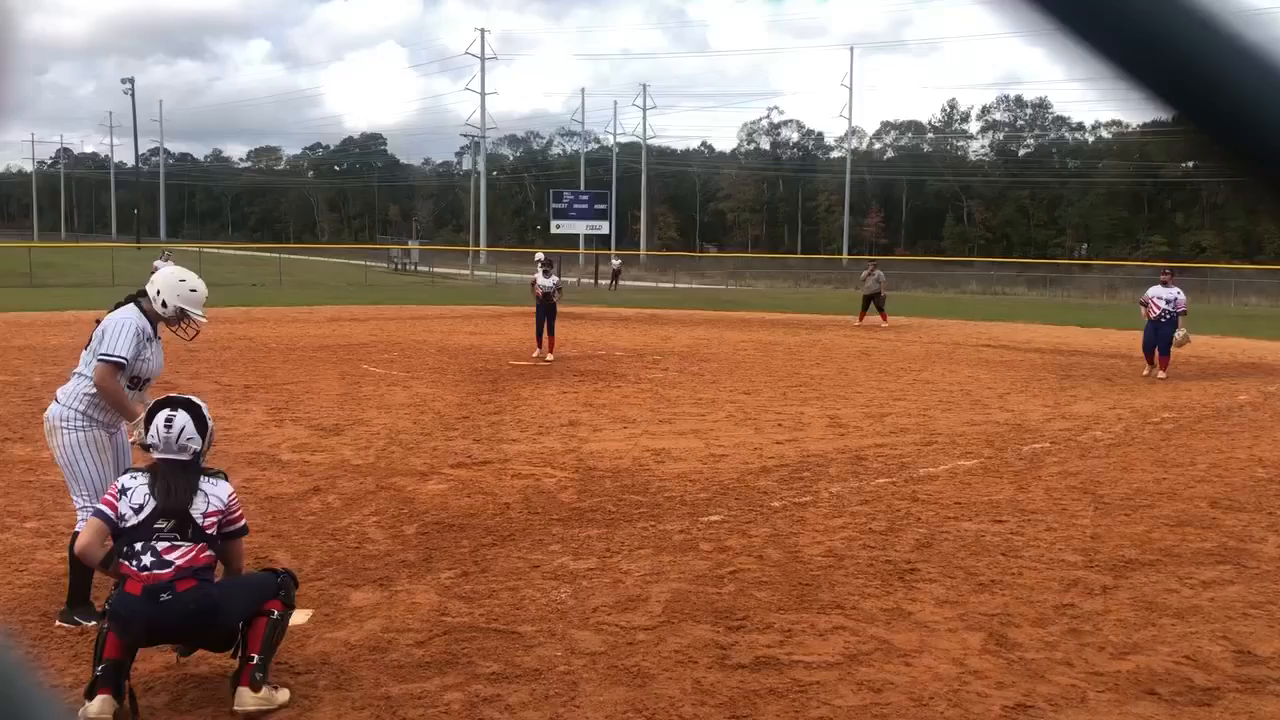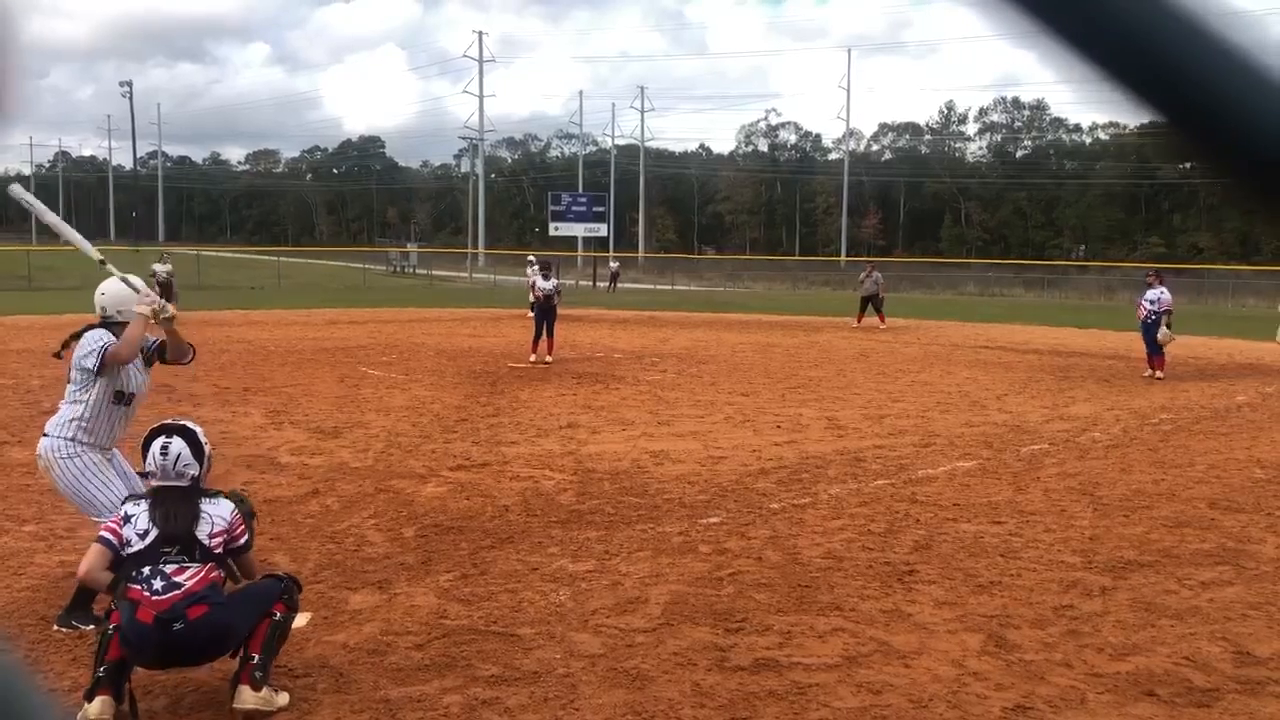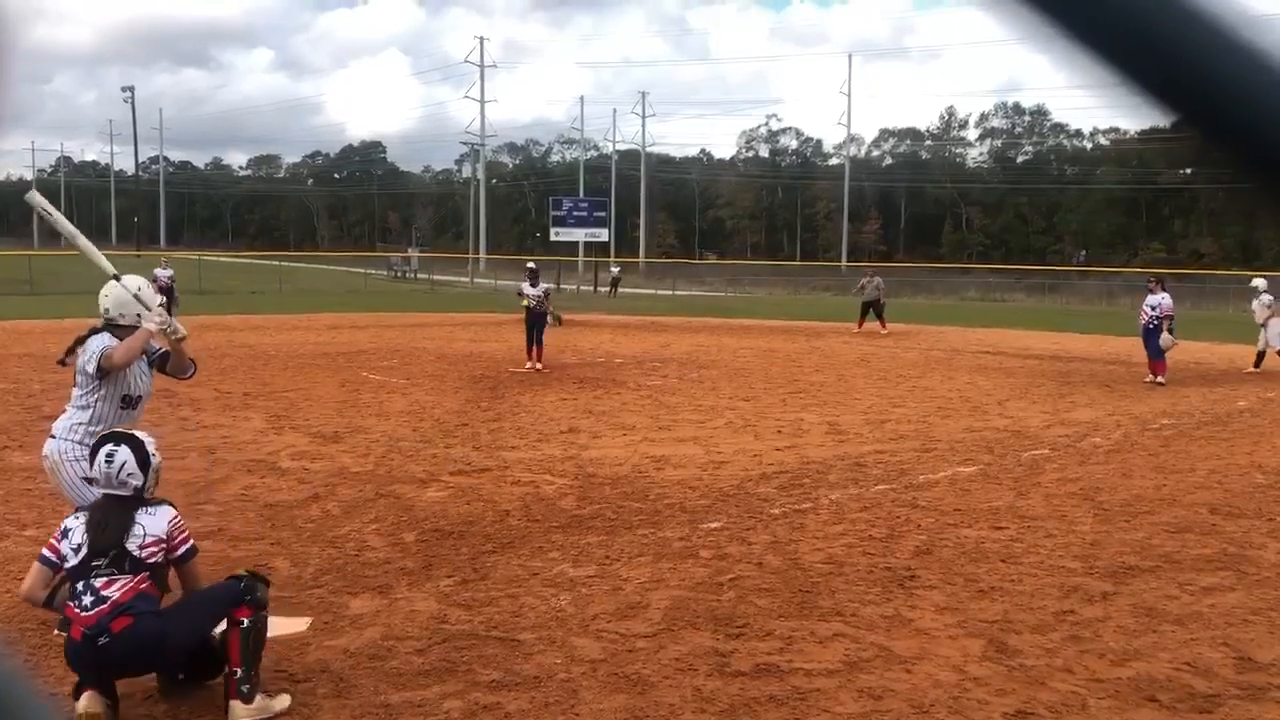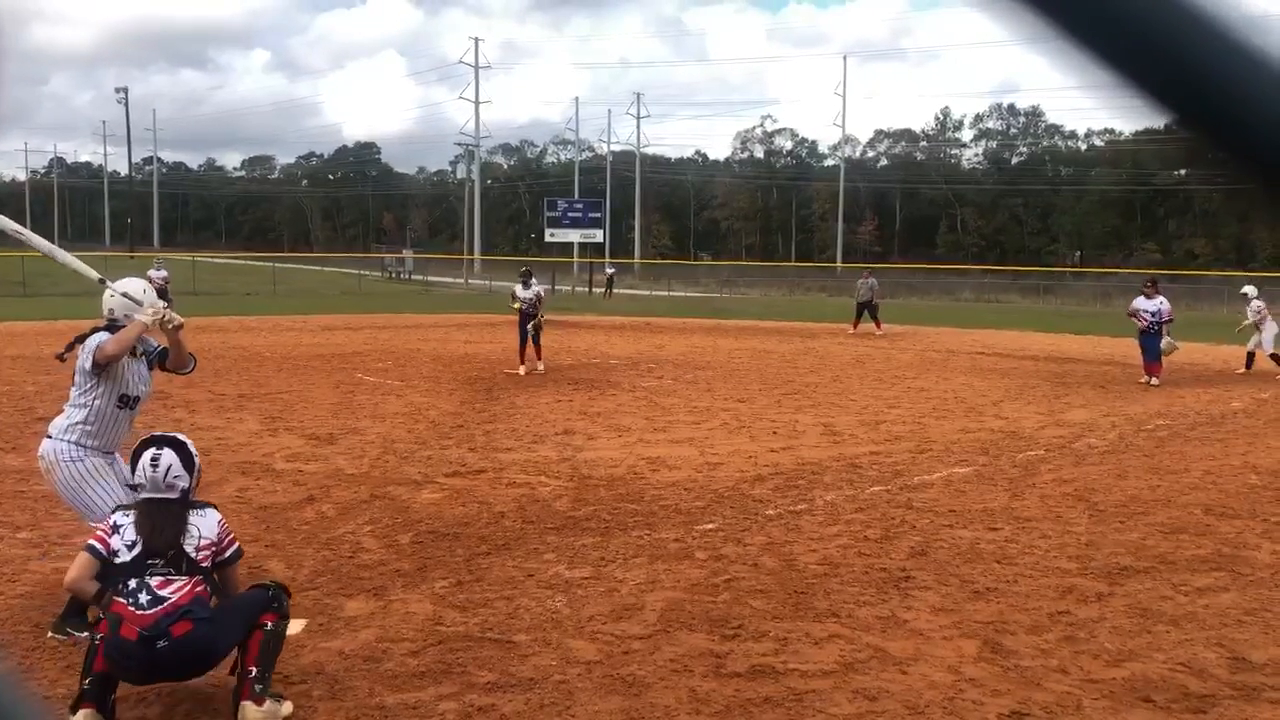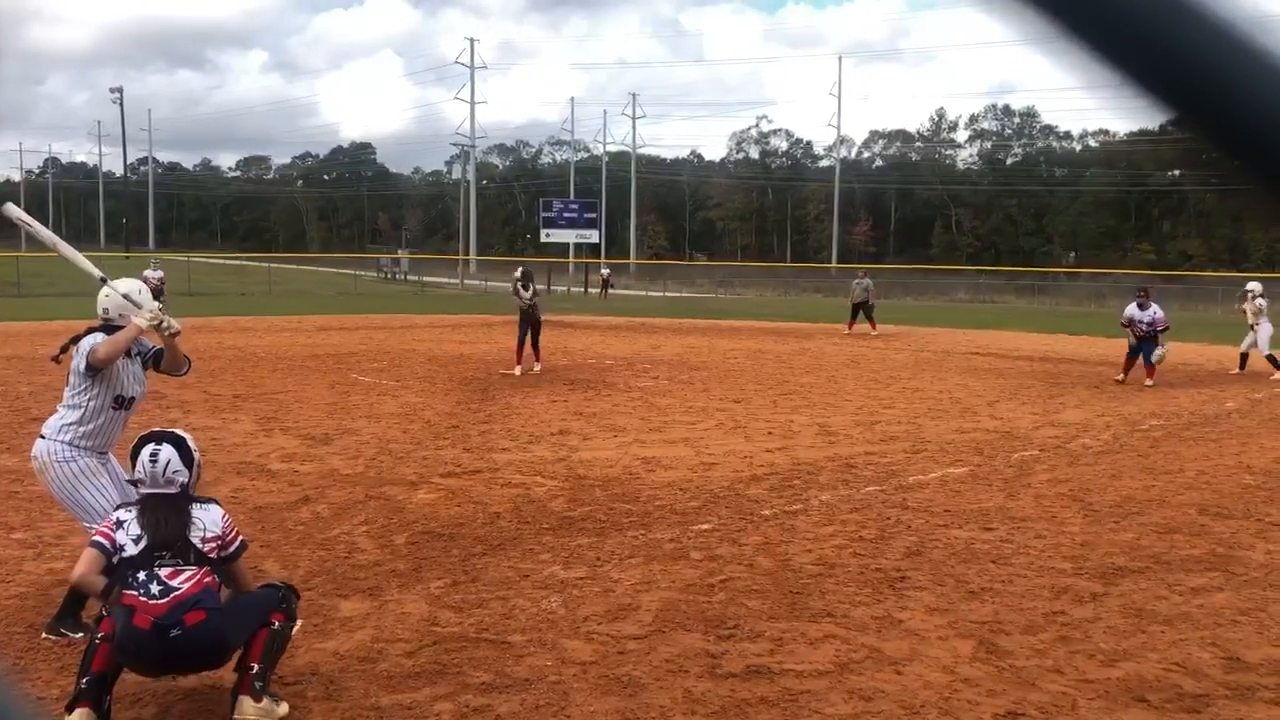
dt=1s
person 1, frame 1
left shoulder: (148, 326)
right shoulder: (127, 323)
right elbow: (104, 379)
right wrist: (138, 418)
left hip: (109, 424)
right hip: (76, 422)
right knee: (94, 511)
right ankle: (76, 608)
person 1, frame 2
left shoulder: (138, 342)
right shoulder: (95, 340)
left elbow: (183, 355)
right elbow: (124, 355)
left wrist: (167, 325)
right wrist: (143, 315)
left hip: (100, 449)
right hip: (66, 449)
right ankle: (75, 612)
person 1, frame 3
left shoulder: (143, 347)
right shoulder: (99, 343)
left elbow: (183, 371)
right elbow: (118, 360)
left wrist: (175, 341)
right wrist: (151, 327)
right hip: (72, 450)
person 1, frame 4
left shoulder: (143, 347)
right shoulder: (99, 342)
left elbow: (183, 365)
right elbow: (111, 352)
left wrist: (173, 334)
right wrist: (144, 322)
left hip: (102, 453)
right hip: (69, 452)
right ankle: (71, 619)
person 1, frame 5
left shoulder: (138, 347)
right shoulder: (93, 343)
left elbow: (178, 367)
right elbow: (103, 356)
left wrist: (169, 338)
right wrist: (139, 326)
left hip: (95, 452)
right hip: (62, 452)
right ankle: (65, 619)
person 2, frame 1
left shoulder: (126, 484)
right shoulder: (219, 489)
left elbow: (84, 547)
right elbow: (235, 568)
left wrist: (124, 573)
left hip: (135, 620)
right hip: (196, 613)
right knee: (279, 583)
left ankle: (103, 693)
right ankle: (251, 686)
person 2, frame 2
left shoulder: (130, 511)
right shoulder: (222, 507)
left elbow: (88, 573)
right elbow: (251, 575)
left wrist: (128, 591)
right wrist: (246, 526)
left hip: (143, 645)
right hip: (206, 636)
left knee: (122, 607)
right knee: (282, 588)
left ankle: (103, 695)
right ankle: (252, 685)
person 2, frame 3
left shoulder: (73, 523)
right shoulder: (163, 516)
left elbow: (30, 591)
right elbow: (194, 591)
left wrist: (79, 610)
left hip: (83, 657)
right hip: (142, 645)
right knee: (248, 589)
left ankle: (95, 690)
person 2, frame 4
left shoulder: (118, 521)
right shoulder: (209, 519)
left elbow: (75, 581)
right elbow: (234, 594)
left wrist: (120, 603)
left hip: (127, 660)
right hip: (192, 651)
right knee: (271, 597)
person 2, frame 5
left shoulder: (121, 518)
right shoulder: (213, 513)
left elbow: (82, 576)
right elbow: (244, 589)
left wrist: (126, 600)
right wrist: (218, 624)
left hip: (138, 650)
right hip: (204, 641)
left knee: (114, 614)
right knee: (280, 598)
